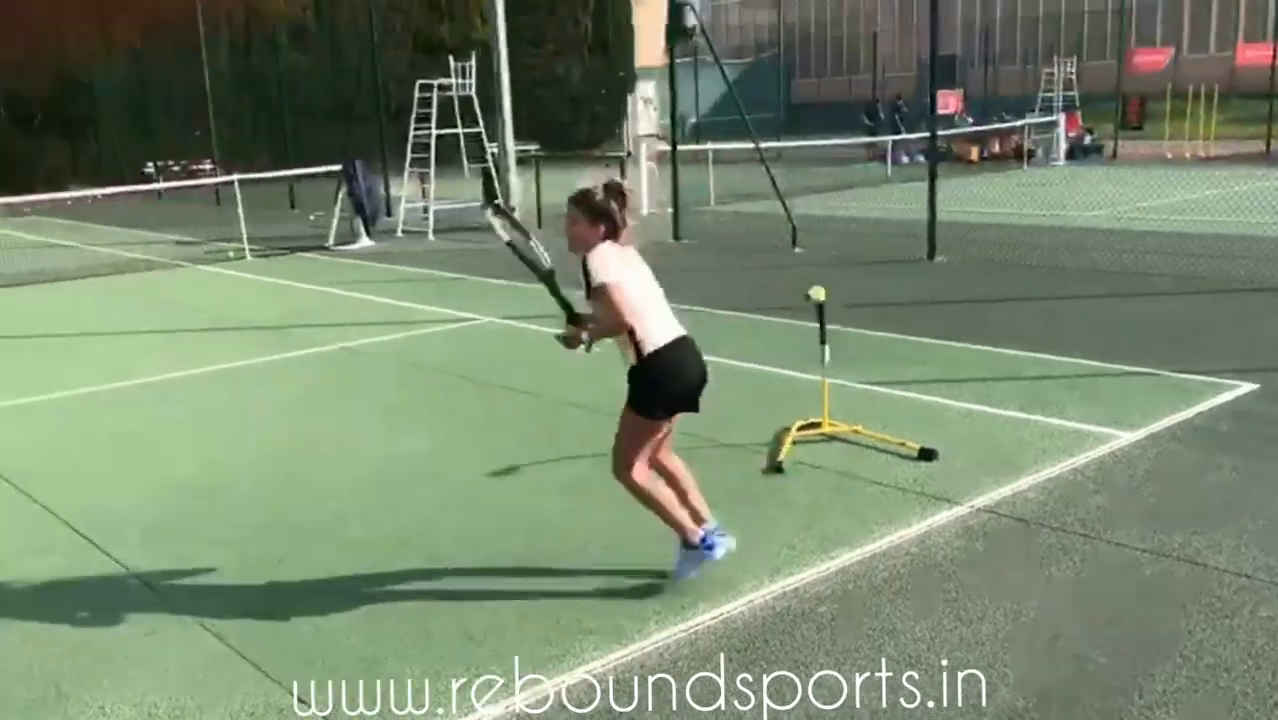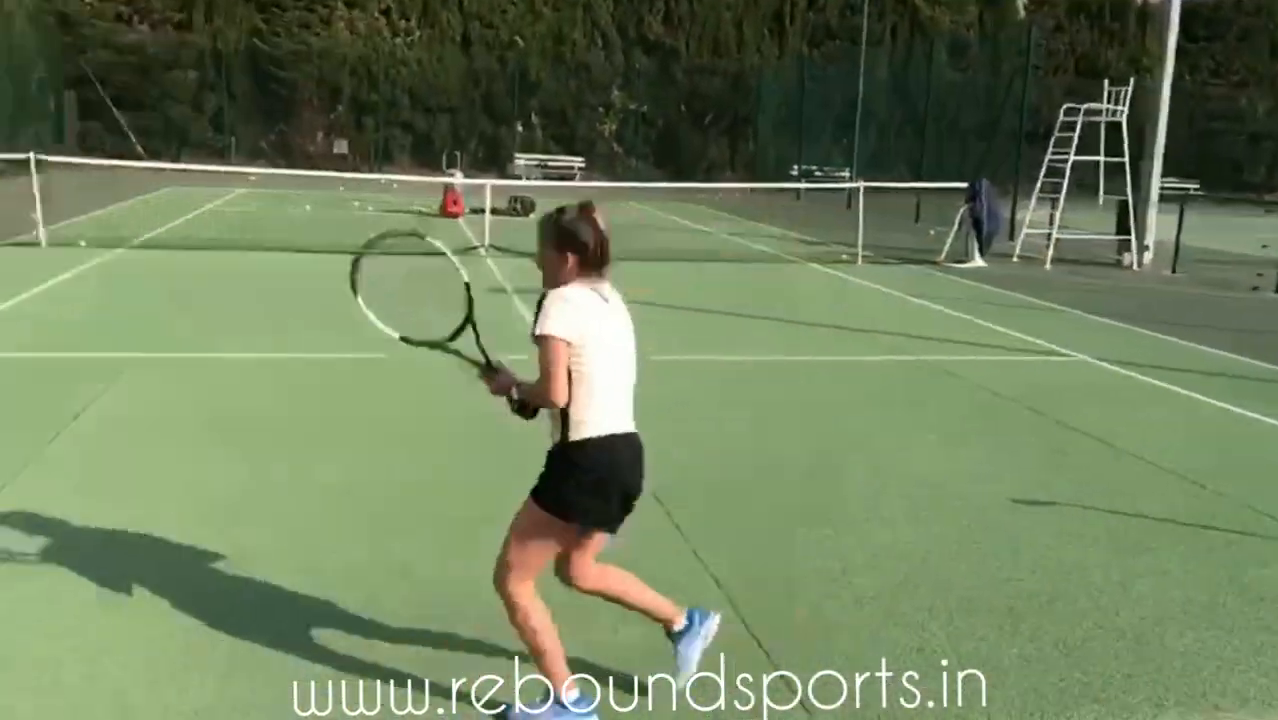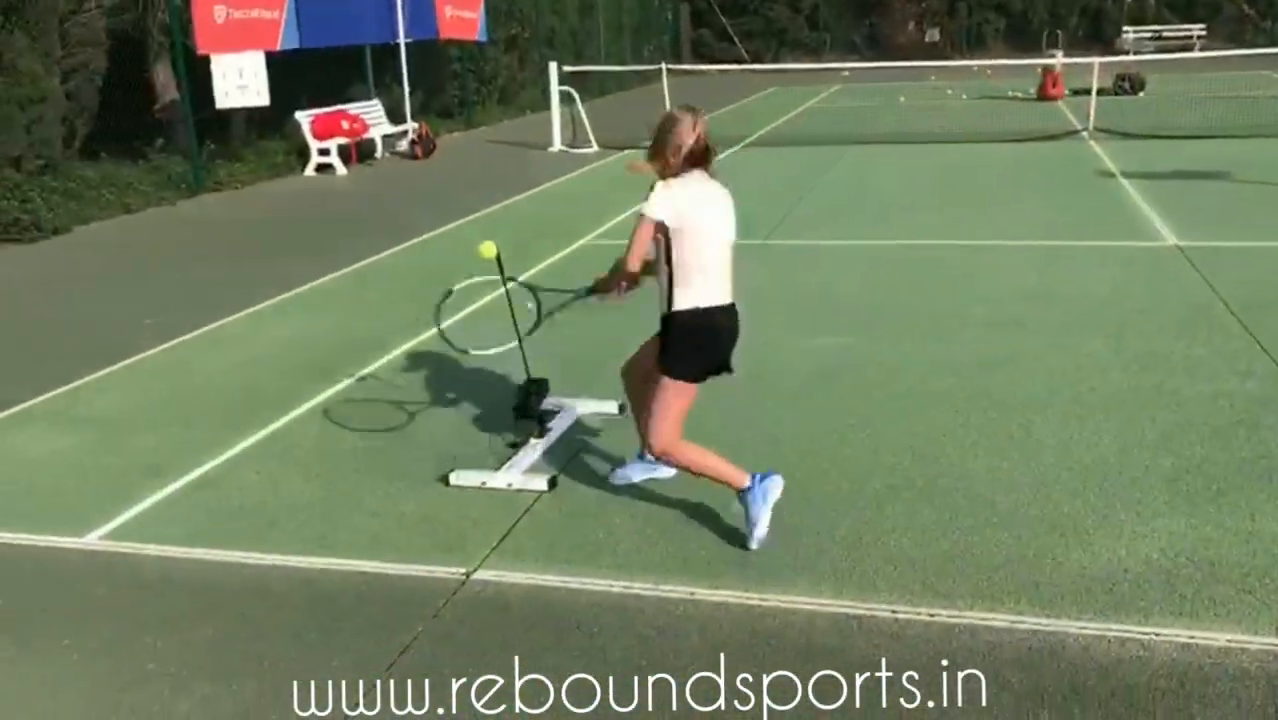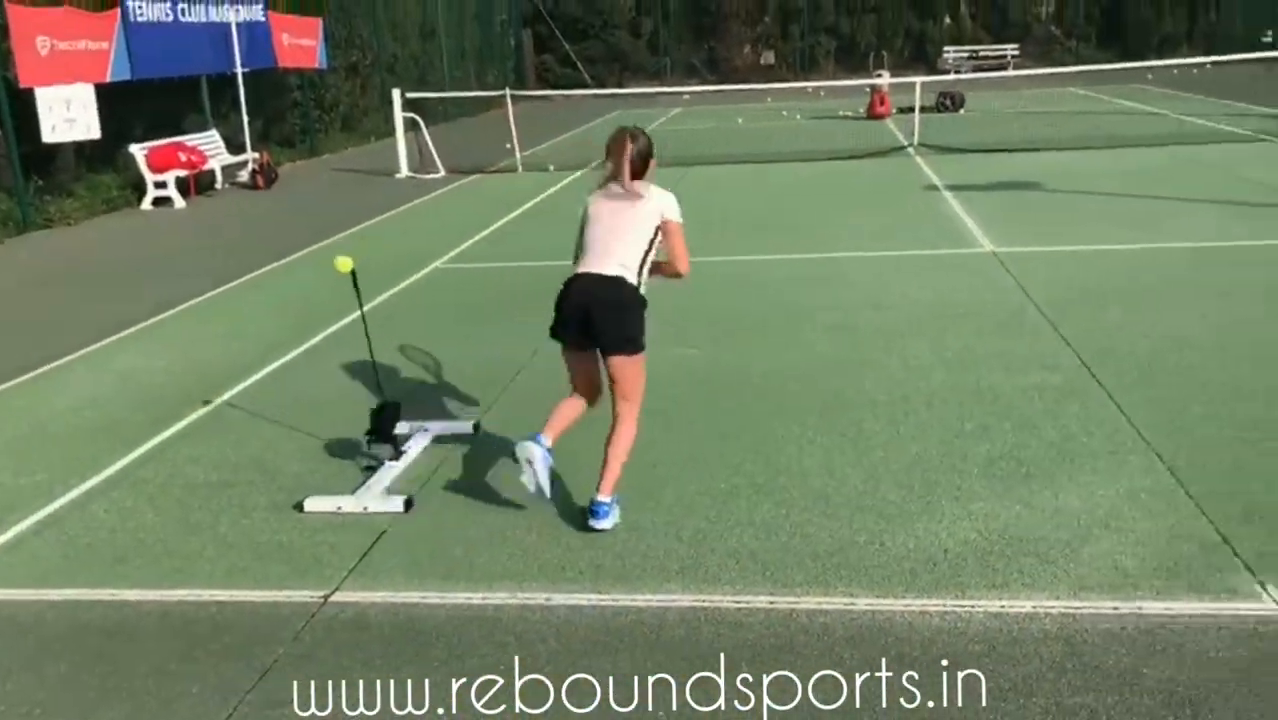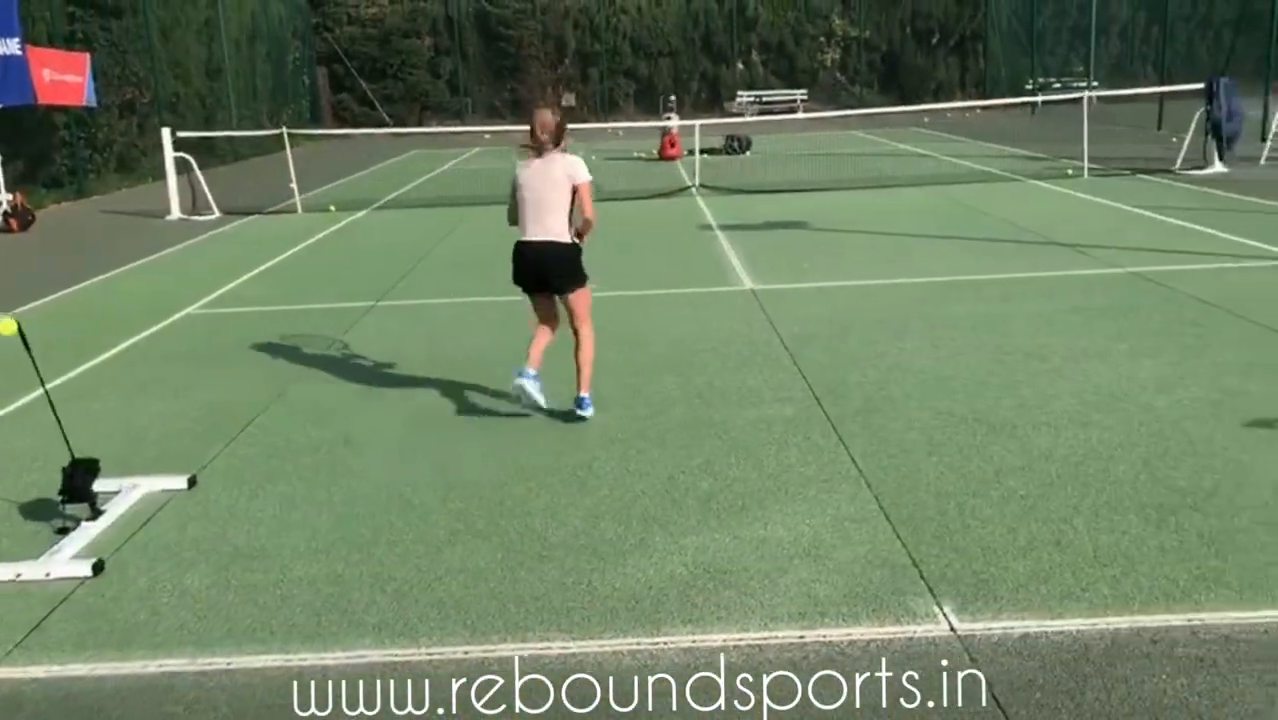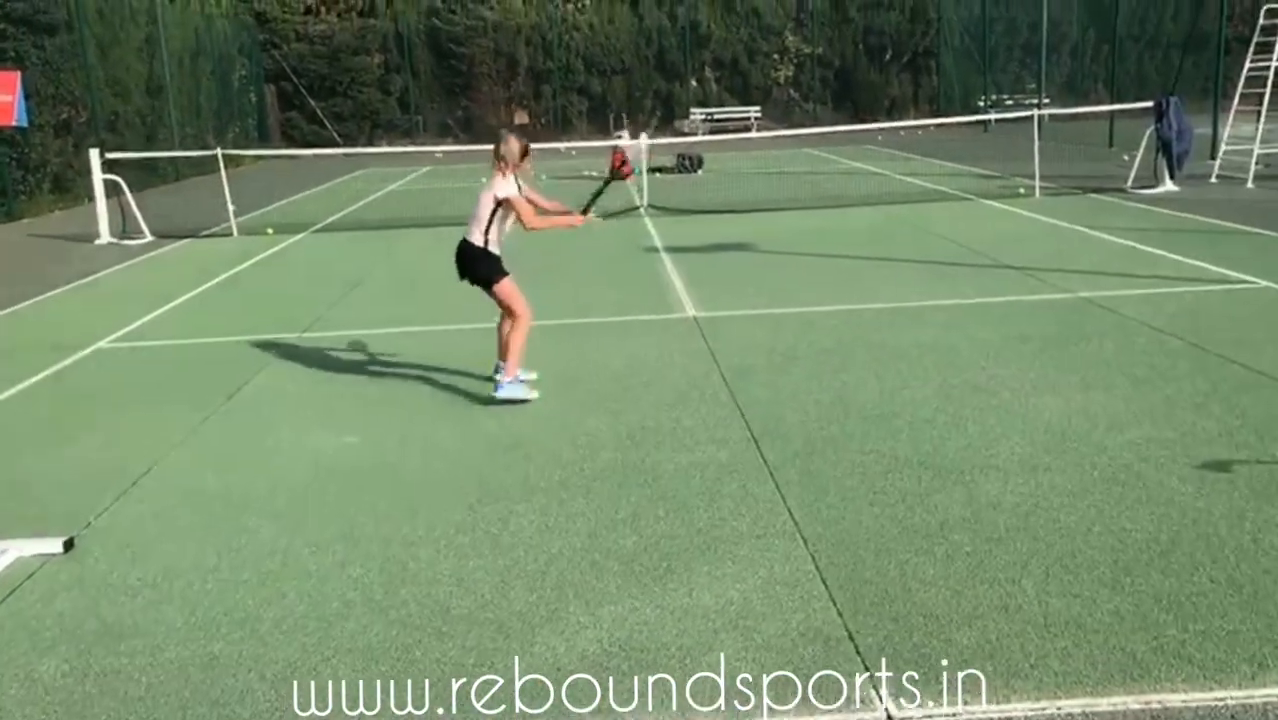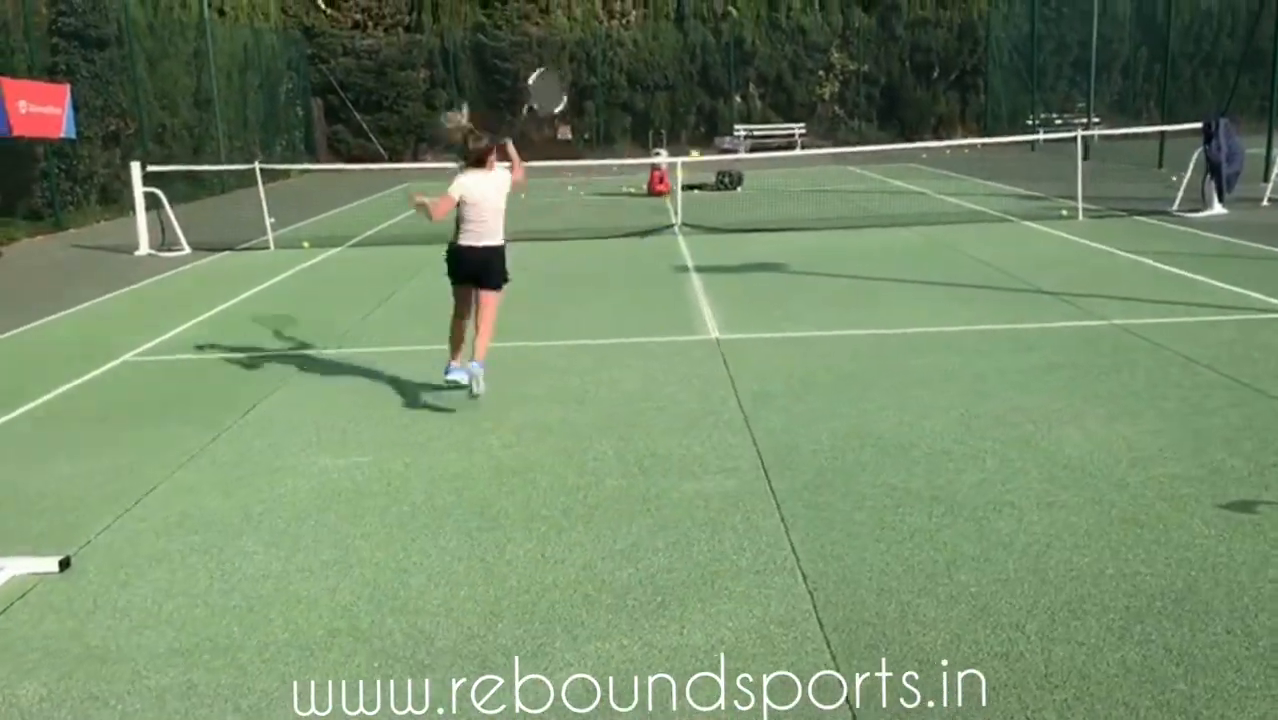
dt=0.7s
person 1, frame 1
left shoulder: (599, 259)
right shoulder: (621, 252)
left elbow: (620, 320)
left wrist: (584, 334)
right wrist: (587, 323)
left hip: (660, 367)
right hip: (681, 355)
left knee: (628, 469)
right knee: (654, 455)
left ankle: (698, 540)
right ankle: (705, 531)
person 1, frame 2
left shoulder: (558, 305)
right shoulder: (611, 302)
left elbow: (554, 395)
left wrist: (512, 386)
right wrist: (528, 392)
left hip: (585, 461)
right hip: (623, 453)
left knee: (512, 580)
right knee: (577, 570)
right ankle: (684, 622)
person 1, frame 3
left shoulder: (665, 194)
right shoulder: (719, 193)
left elbow: (633, 264)
left wrist: (614, 281)
left hip: (695, 325)
right hip: (718, 316)
left knee: (661, 438)
right knee: (634, 373)
left ankle: (752, 485)
right ankle: (652, 460)
person 1, frame 4
left shoulder: (598, 198)
right shoulder: (663, 200)
right elbow: (680, 268)
left hip: (575, 294)
right hip: (619, 299)
left knee: (582, 394)
right knee: (627, 409)
left ankle: (540, 444)
right ankle: (603, 504)
person 1, frame 5
left shoulder: (523, 168)
right shoulder: (573, 165)
left elbow: (513, 219)
right elbow: (588, 217)
right wrist: (581, 233)
left hip: (526, 253)
right hip: (561, 253)
left knee: (547, 323)
right knee: (582, 326)
left ankle: (528, 373)
right ankle: (583, 398)
person 1, frame 6
left shoulder: (509, 180)
right shoulder: (506, 182)
left elbow: (542, 203)
right elbow: (531, 222)
left wrist: (573, 213)
right wrist: (569, 220)
left hip: (473, 252)
right hip: (480, 255)
left knee: (510, 307)
right knee: (522, 314)
left ankle: (506, 368)
right ankle: (506, 383)
person 1, frame 7
left shoulder: (463, 180)
right shoulder: (501, 176)
left elbow: (437, 214)
right elbow: (520, 174)
left wrist: (423, 202)
right wrist: (511, 148)
left hip: (463, 254)
right hip: (492, 256)
left knee: (461, 311)
right knee: (485, 321)
left ankle: (454, 366)
right ankle: (476, 364)
